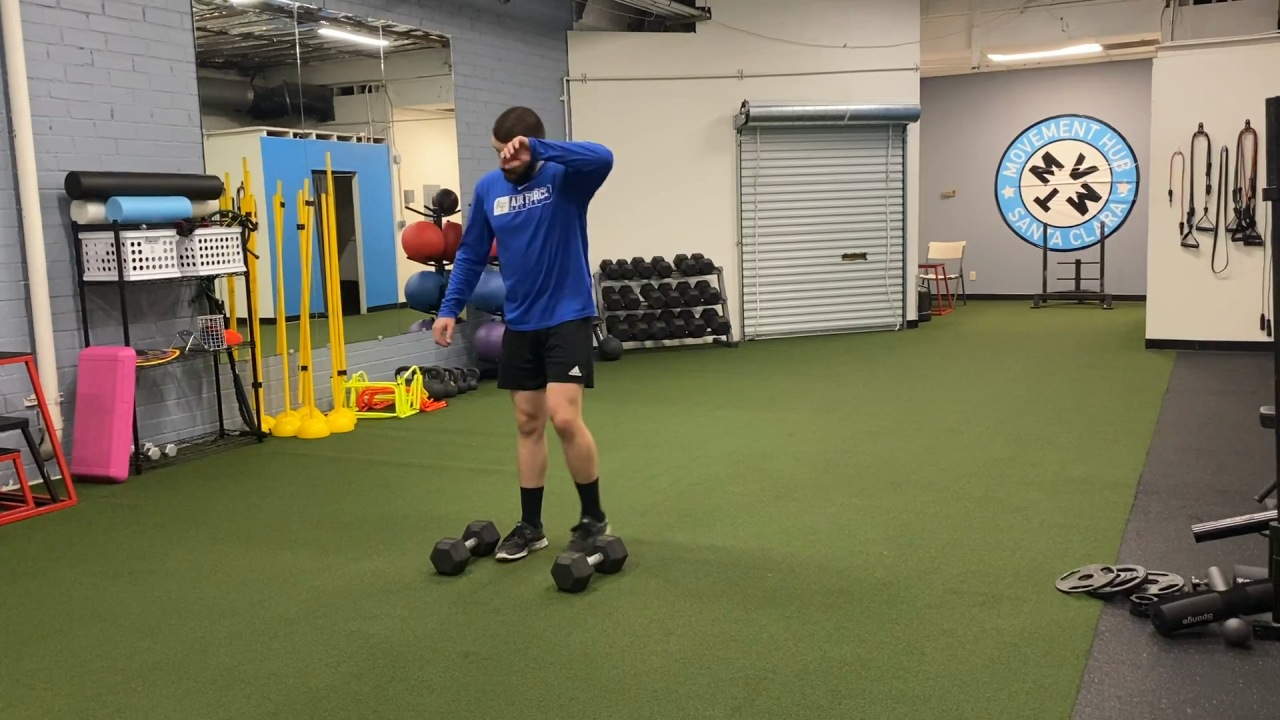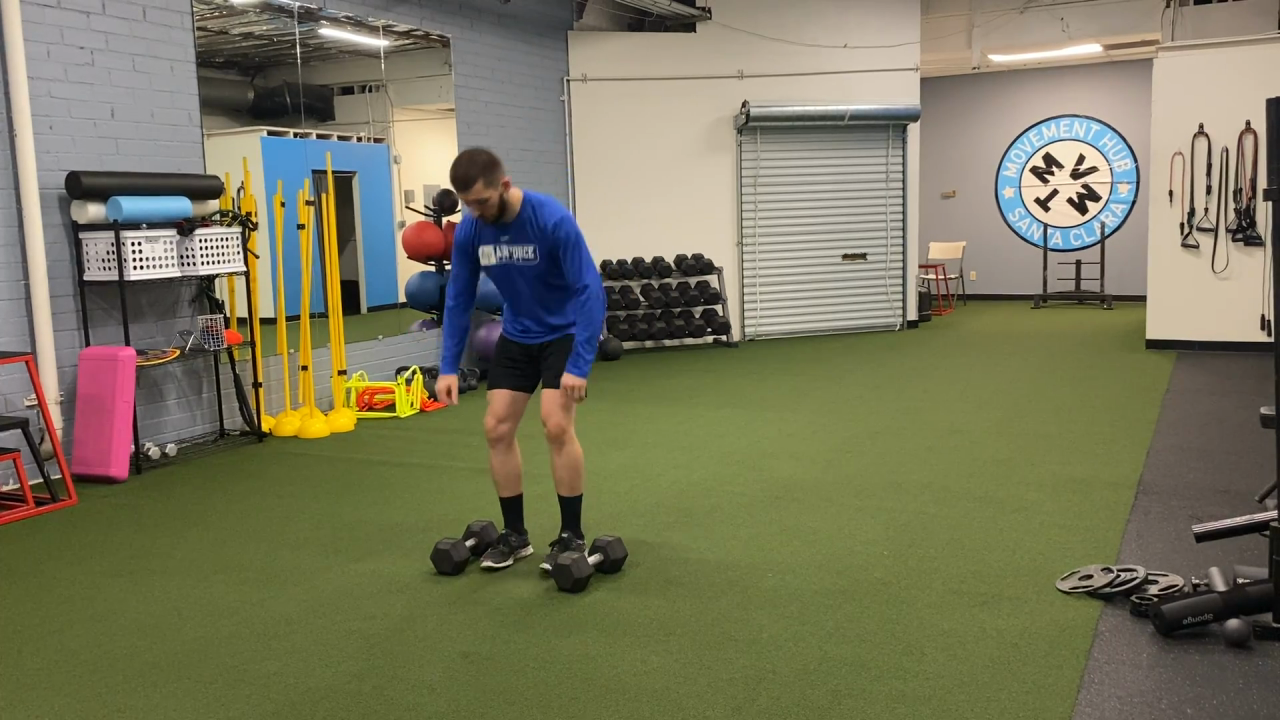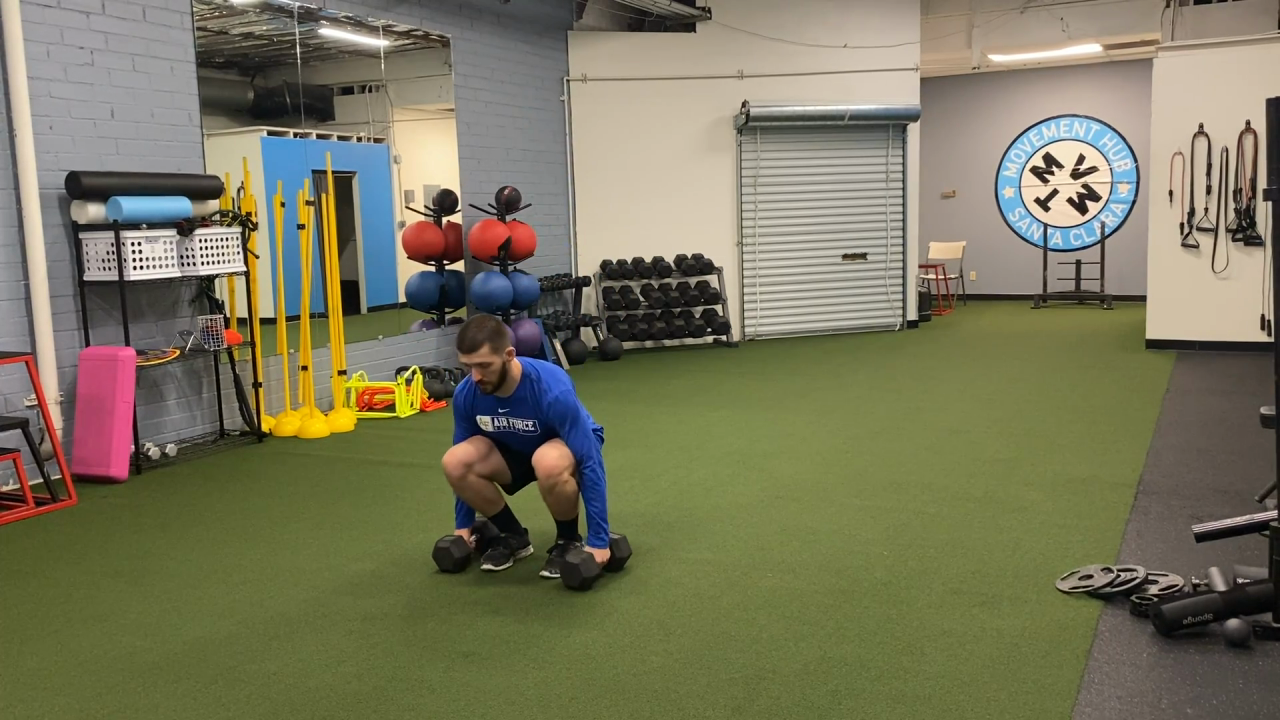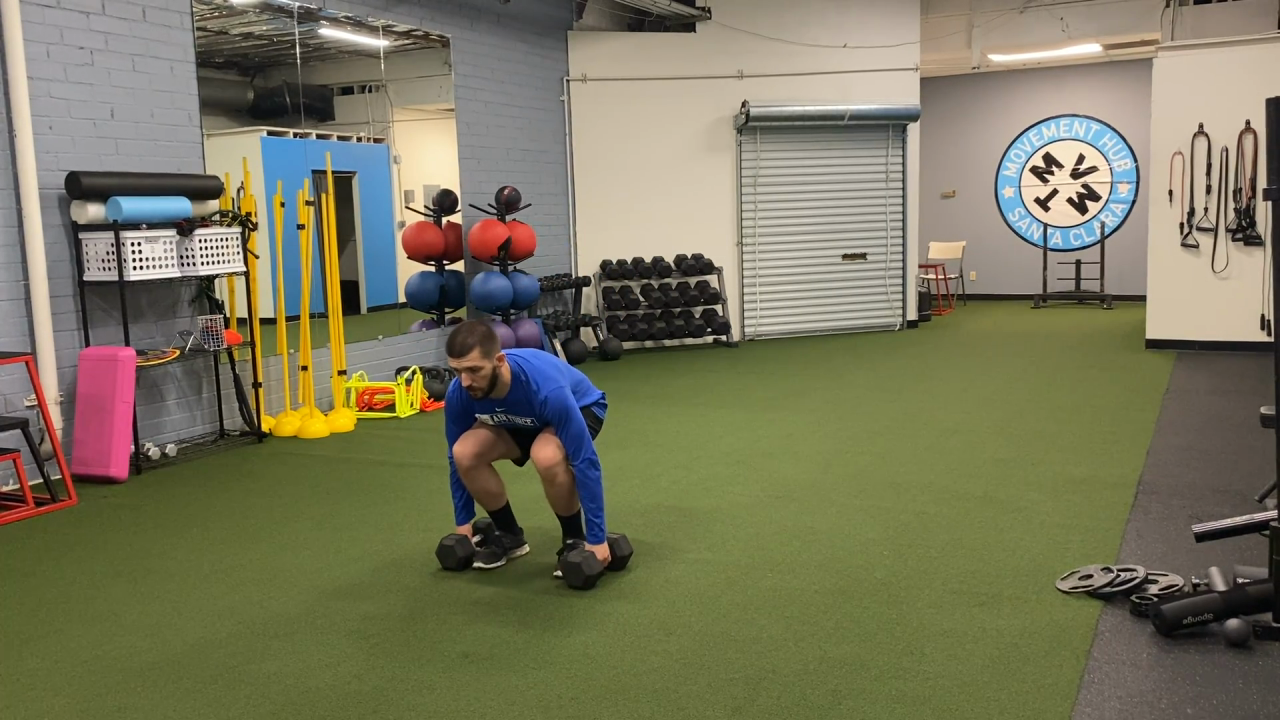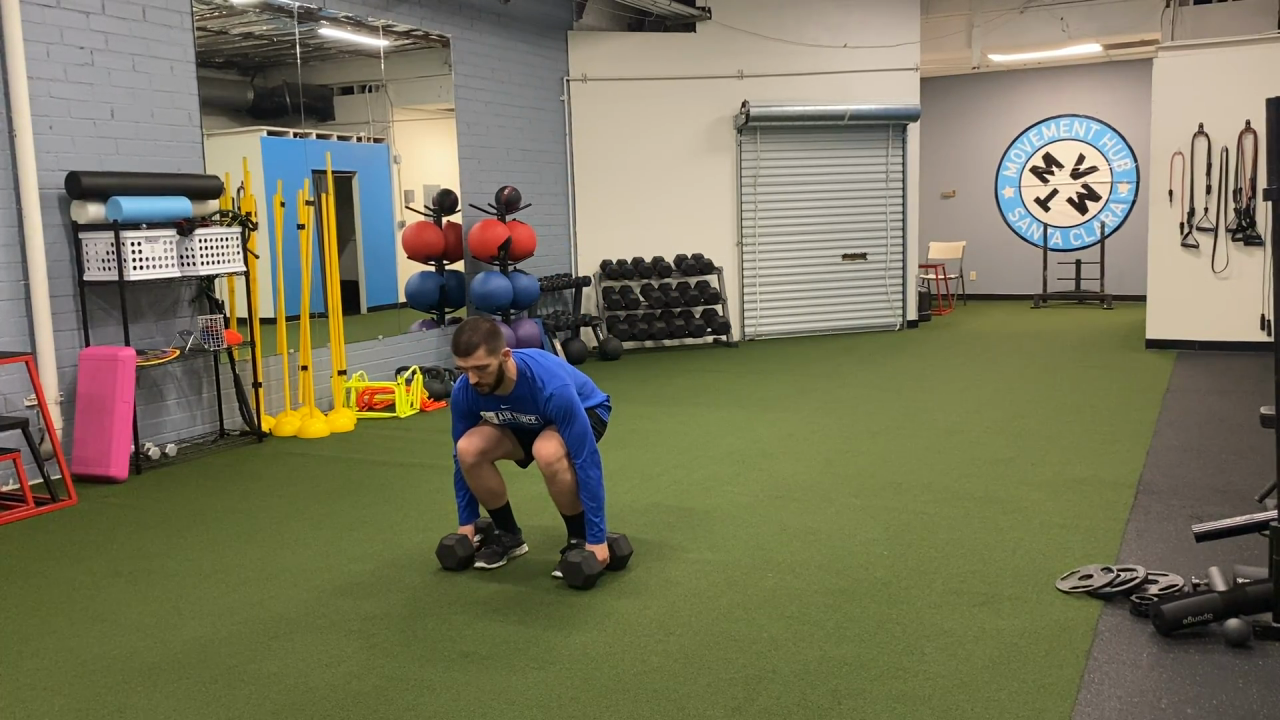
dt=1s
person 1, frame 1
left shoulder: (564, 177)
right shoulder: (487, 189)
left elbow: (602, 157)
right elbow: (471, 255)
left wrist: (537, 148)
right wrist: (449, 308)
left hip: (567, 317)
right hip: (520, 323)
left knee: (564, 418)
right knee: (527, 425)
left ankle: (592, 516)
right ankle: (530, 525)
person 1, frame 2
left shoulder: (553, 220)
right shoulder: (468, 230)
left elbow: (589, 291)
right elbow: (459, 299)
left wrist: (580, 365)
right wrist: (449, 365)
left hip: (564, 333)
right hip: (516, 337)
left knee: (556, 427)
right knee: (497, 429)
left ankle: (572, 536)
right ankle: (515, 533)
person 1, frame 3
left shoulder: (553, 391)
right shoulder: (466, 394)
left elbow: (590, 462)
right elbow: (464, 464)
left wrist: (598, 541)
right wrist: (463, 525)
left hip: (571, 447)
right hip: (515, 450)
left knee: (549, 464)
right knee: (454, 462)
left ankle: (569, 541)
right ankle: (513, 535)
person 1, frame 4
left shoulder: (547, 389)
right shoulder: (459, 394)
left elbow: (585, 461)
right elbow: (457, 458)
left wrist: (597, 538)
right wrist: (462, 522)
left hip: (580, 408)
left knee: (546, 455)
right knee: (466, 453)
left ankle: (575, 539)
right ankle: (508, 534)
person 1, frame 5
left shoulder: (551, 387)
right shoulder: (465, 392)
left elbow: (586, 460)
right elbow: (462, 458)
left wrist: (597, 538)
right wrist: (467, 521)
left hip: (584, 410)
left knee: (548, 452)
right knee: (468, 450)
left ankle: (579, 539)
right ankle: (507, 534)
